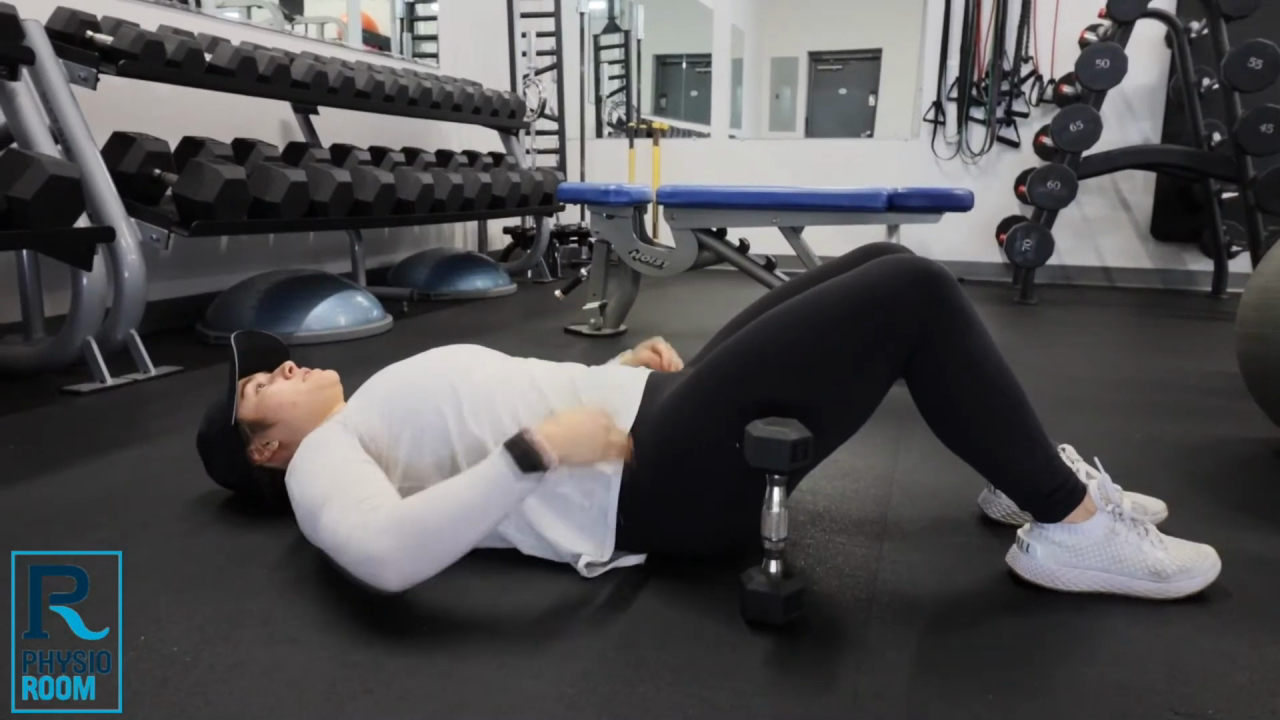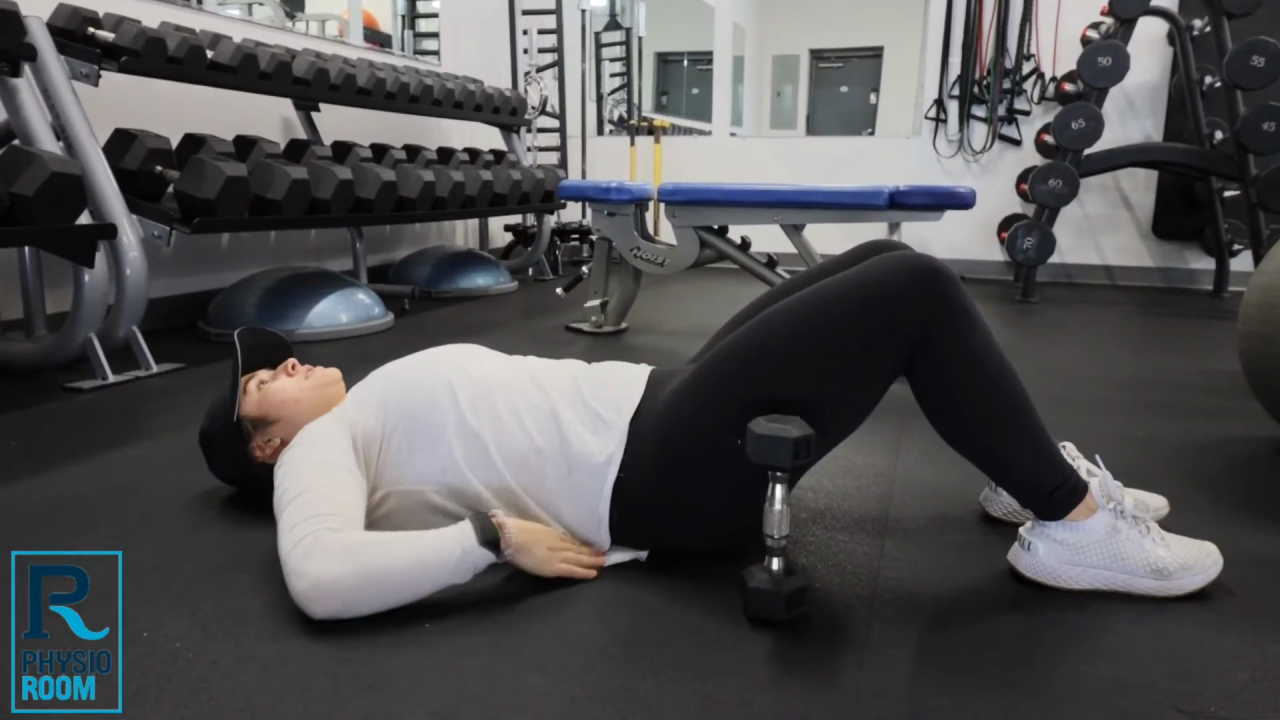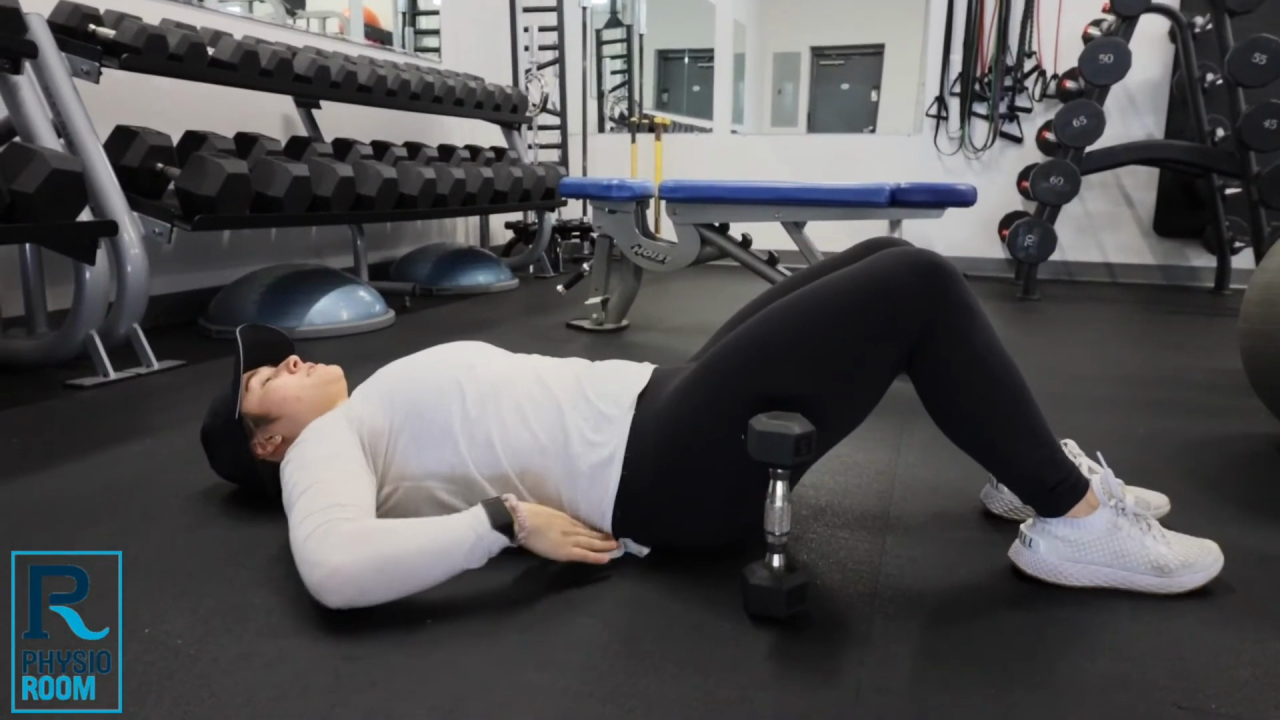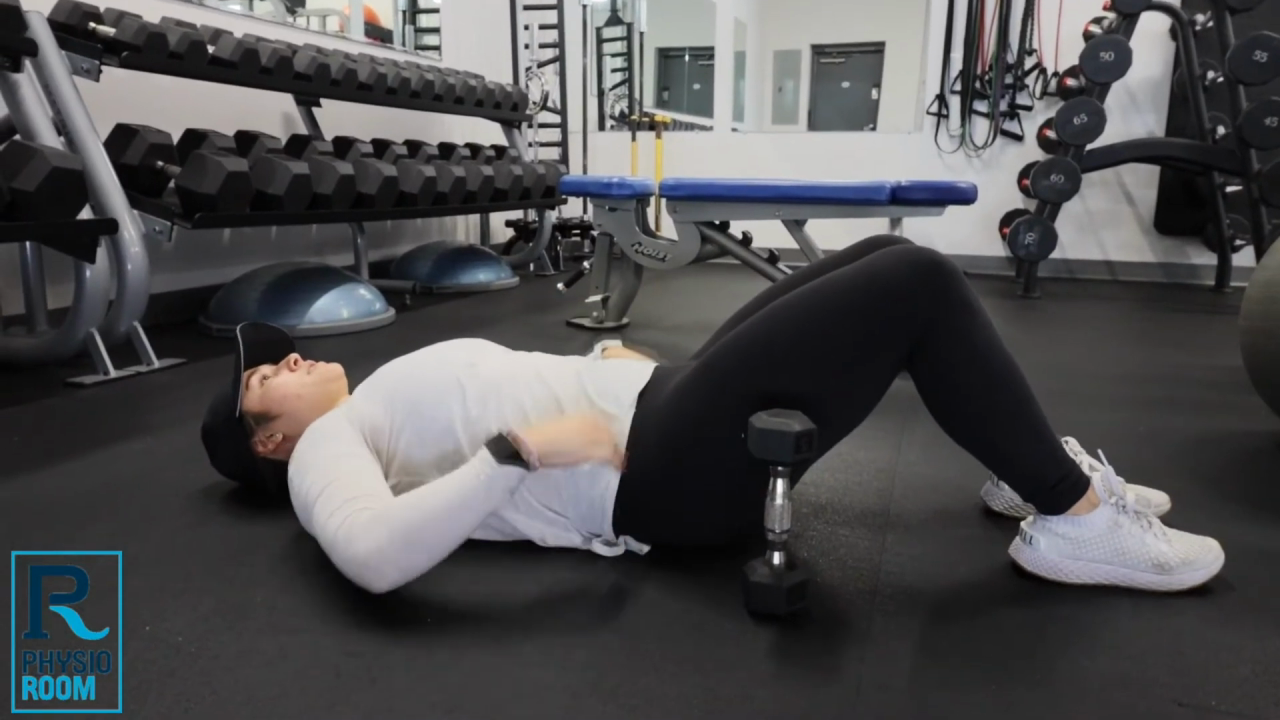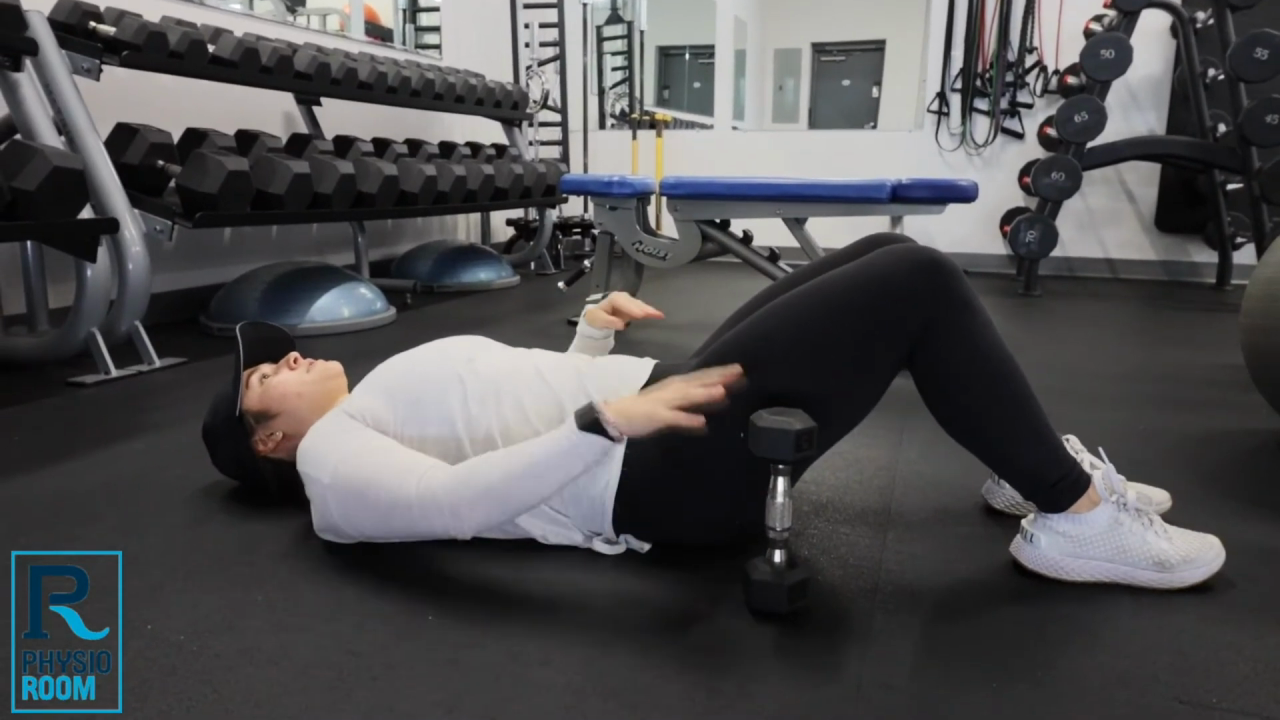
dt=0.3s
person 1, frame 1
left shoulder: (374, 420)
right shoulder: (323, 466)
right elbow: (391, 553)
left wrist: (621, 368)
right wrist: (531, 450)
left hip: (652, 424)
right hip: (664, 483)
left knee: (888, 266)
right knee: (915, 297)
left ankle: (1033, 477)
right ankle: (1070, 527)
person 1, frame 2
left shoulder: (375, 416)
right shoulder: (321, 451)
right elbow: (325, 582)
right wrist: (491, 536)
left hip: (654, 413)
right hip: (668, 476)
left knee: (889, 266)
right knee: (915, 289)
left ankle: (1032, 473)
right ankle: (1071, 524)
person 1, frame 3
left shoulder: (377, 416)
right shoulder: (323, 451)
right elbow: (337, 571)
right wrist: (506, 520)
left hip: (657, 404)
right hip: (672, 476)
left knee: (892, 261)
right knee: (917, 287)
left ankle: (1032, 470)
right ankle: (1073, 521)
person 1, frame 4
left shoulder: (377, 413)
right shoulder: (326, 456)
right elbow: (378, 554)
left wrist: (600, 367)
right wrist: (518, 451)
left hip: (656, 410)
right hip: (669, 474)
left knee: (894, 260)
right knee: (919, 285)
left ankle: (1035, 470)
right ankle: (1075, 519)
person 1, frame 5
left shoulder: (380, 409)
right shoulder: (333, 458)
right elbow: (456, 501)
left wrist: (594, 331)
right wrist: (607, 419)
left hip: (652, 427)
right hip: (666, 478)
left knee: (893, 257)
right knee: (918, 287)
left ankle: (1035, 467)
right ankle: (1074, 517)
